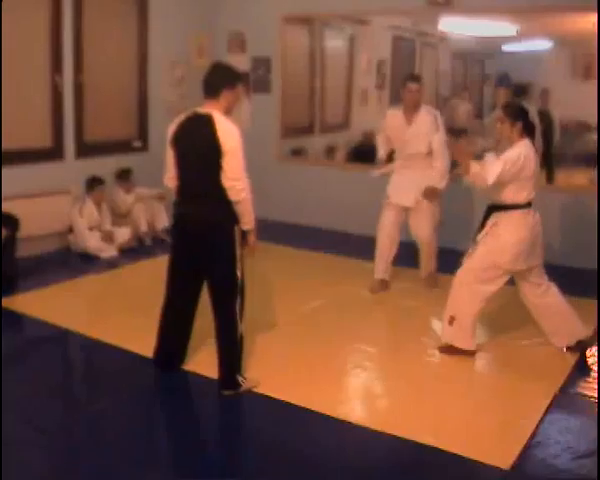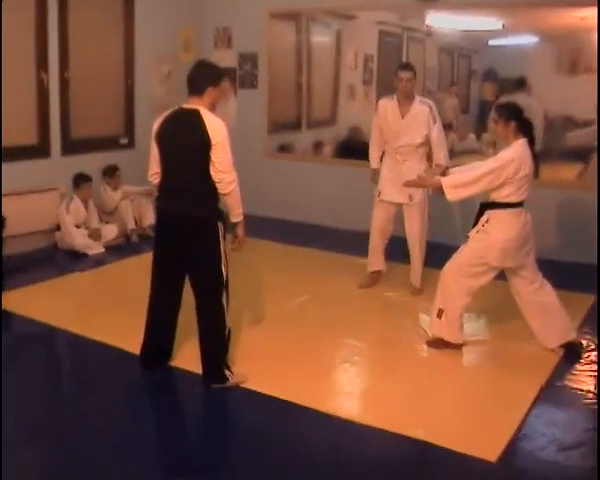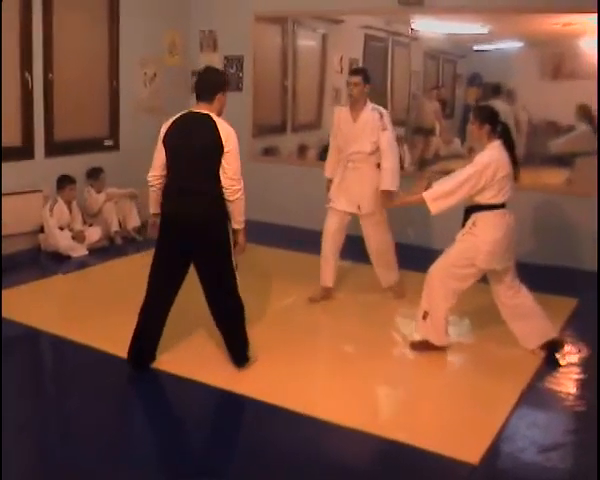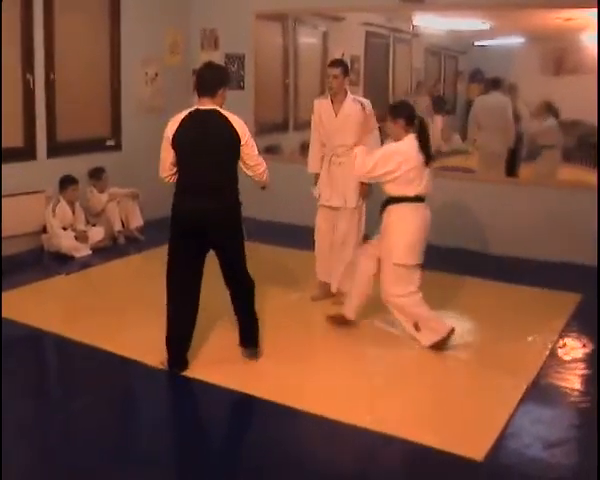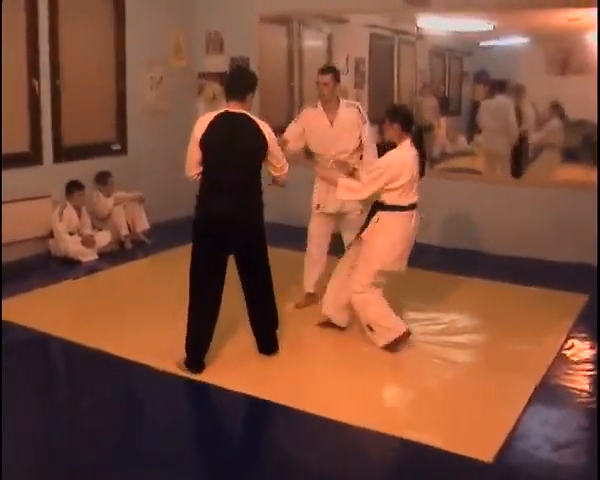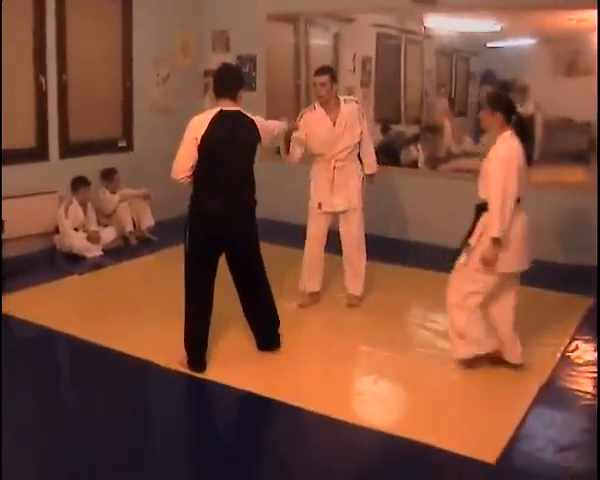
dt=0.5s
person 1, frame 1
left shoulder: (180, 126)
right shoulder: (226, 129)
left elbow: (172, 178)
right elbow: (237, 186)
right wrist: (249, 226)
left hip: (185, 218)
right hip: (218, 222)
left knee: (181, 291)
right knee: (227, 298)
left ankle: (167, 357)
right ankle: (230, 377)
person 1, frame 2
left shoulder: (163, 123)
right shoulder: (213, 125)
left elbow: (155, 174)
right elbow: (225, 179)
right wrist: (238, 219)
left hip: (168, 213)
right hip: (201, 216)
left knee: (165, 286)
right knee: (212, 292)
left ankle: (154, 354)
right ankle: (216, 370)
person 1, frame 3
left shoulder: (171, 126)
right shoulder: (223, 131)
left elbow: (156, 177)
right elbow: (232, 185)
left wrist: (156, 212)
right wrist: (238, 227)
left hip: (174, 215)
right hip: (208, 218)
left knee: (160, 286)
right knee: (223, 288)
left ankle: (140, 354)
right ankle: (239, 353)
person 1, frame 4
left shoulder: (177, 123)
right shoulder: (235, 125)
left elbow: (167, 172)
right elbow: (258, 171)
right wrist: (263, 181)
left hip: (187, 211)
right hip: (224, 211)
left knee: (182, 284)
right knee: (238, 275)
left ankle: (177, 357)
right ankle: (250, 343)
person 1, frame 5
left shoulder: (204, 124)
right shoulder: (261, 130)
left elbow: (192, 170)
right elbow: (281, 173)
left hip: (210, 212)
right hip: (246, 213)
left knee: (205, 284)
right knee: (257, 278)
left ankle: (195, 357)
right ankle: (268, 341)
person 1, frame 6
left shoulder: (199, 123)
right shoulder: (253, 124)
left elbow: (180, 173)
right elbow: (274, 130)
right wrist: (286, 125)
left hip: (205, 213)
right hip: (241, 212)
left knee: (199, 283)
right knee: (251, 276)
left ankle: (196, 356)
right ankle: (268, 337)
person 2, frame 1
left shoulder: (517, 155)
right shoulder: (525, 150)
left elbow: (488, 179)
right elbow: (496, 172)
left wrist: (467, 163)
right wrist: (471, 165)
left hip: (508, 227)
right hip: (524, 223)
left knee: (468, 279)
right knee: (537, 284)
left ankle: (460, 341)
right ankle: (574, 337)
person 2, frame 2
left shoulder: (512, 156)
right shoulder: (521, 151)
left elbow: (477, 178)
right elbow: (482, 168)
left wrist: (433, 182)
right wrist: (444, 173)
left hip: (499, 226)
right hip: (516, 223)
left knee: (455, 274)
right knee: (530, 282)
left ankle: (448, 334)
right ankle: (562, 335)
person 2, frame 3
left shoulder: (489, 158)
right shoulder: (499, 153)
left elbow: (458, 186)
right elbow: (462, 178)
left wrist: (414, 198)
right wrist: (428, 189)
left hip: (484, 227)
right hip: (498, 224)
left knee: (439, 277)
right knee: (508, 286)
left ankle: (433, 337)
right ankle: (544, 337)
person 2, frame 4
left shoulder: (399, 151)
right shoulder: (416, 147)
left elbow: (363, 169)
right elbow: (382, 163)
left wrist: (359, 145)
left hip: (404, 218)
right hip: (404, 216)
left knee: (398, 289)
right knee: (367, 259)
left ankle: (437, 331)
right ankle: (349, 313)
person 2, frame 5
left shoulder: (396, 159)
right shoulder: (410, 153)
left elbow: (363, 186)
right elbow: (376, 175)
left wrist: (333, 178)
right wrist: (343, 175)
left hip: (391, 225)
right hip: (400, 221)
left knee: (360, 286)
right knee: (350, 266)
left ankle: (392, 332)
right ankle: (336, 316)
person 2, frame 6
left shoulder: (503, 151)
right shoulder: (511, 143)
left elbow: (502, 201)
left wrist: (493, 241)
left hip: (498, 230)
right hip: (506, 227)
left knee: (461, 291)
right knee: (500, 296)
left ankle: (479, 348)
right ankle: (507, 353)
person 3, frame 1
left shoulder: (432, 117)
right shoulder: (392, 115)
left elbow: (441, 153)
right elbow: (384, 139)
left wrist: (436, 184)
right wrist: (381, 159)
left hip: (425, 178)
right hip: (399, 176)
left knee: (425, 233)
right knee: (386, 228)
left ankle: (429, 271)
right ankle: (381, 277)
person 3, frame 2
left shoulder: (426, 108)
right shoulder: (384, 105)
left elbow: (438, 143)
right elbow: (377, 137)
right wrist: (374, 166)
left hip: (415, 170)
right hip: (390, 169)
left knee: (416, 230)
right knee: (379, 222)
left ankle: (416, 278)
right ankle: (375, 270)
person 3, frame 3
left shoulder: (379, 115)
right shoulder: (339, 113)
left elbow: (389, 152)
left wrist: (387, 187)
right wrist: (329, 175)
left hip: (368, 179)
right hip: (343, 178)
left knee: (378, 236)
right knee: (331, 233)
left ankle: (392, 280)
right ankle: (326, 285)
person 3, frame 4
left shoulder: (361, 106)
right shoulder: (319, 105)
left elbow: (371, 145)
right elbow: (316, 142)
right wrist: (315, 172)
left hip: (352, 174)
right hip: (328, 173)
left knee: (346, 233)
right knee: (323, 231)
left ankle: (342, 286)
right ankle: (326, 283)
person 3, frame 5
left shoulder: (355, 111)
right shoulder: (308, 114)
left elbow: (368, 147)
right elbow: (289, 141)
right hip: (324, 179)
left knee: (355, 238)
right knee: (316, 237)
right ankle: (311, 290)
person 3, frame 6
left shoulder: (353, 108)
right shoulder: (308, 116)
left elbow: (365, 140)
right elbow: (294, 154)
left wrist: (369, 168)
right wrist: (289, 140)
left hip: (349, 175)
right hip: (322, 177)
left knee: (353, 237)
right knee: (314, 236)
left ankle: (355, 290)
right ankle: (311, 289)
